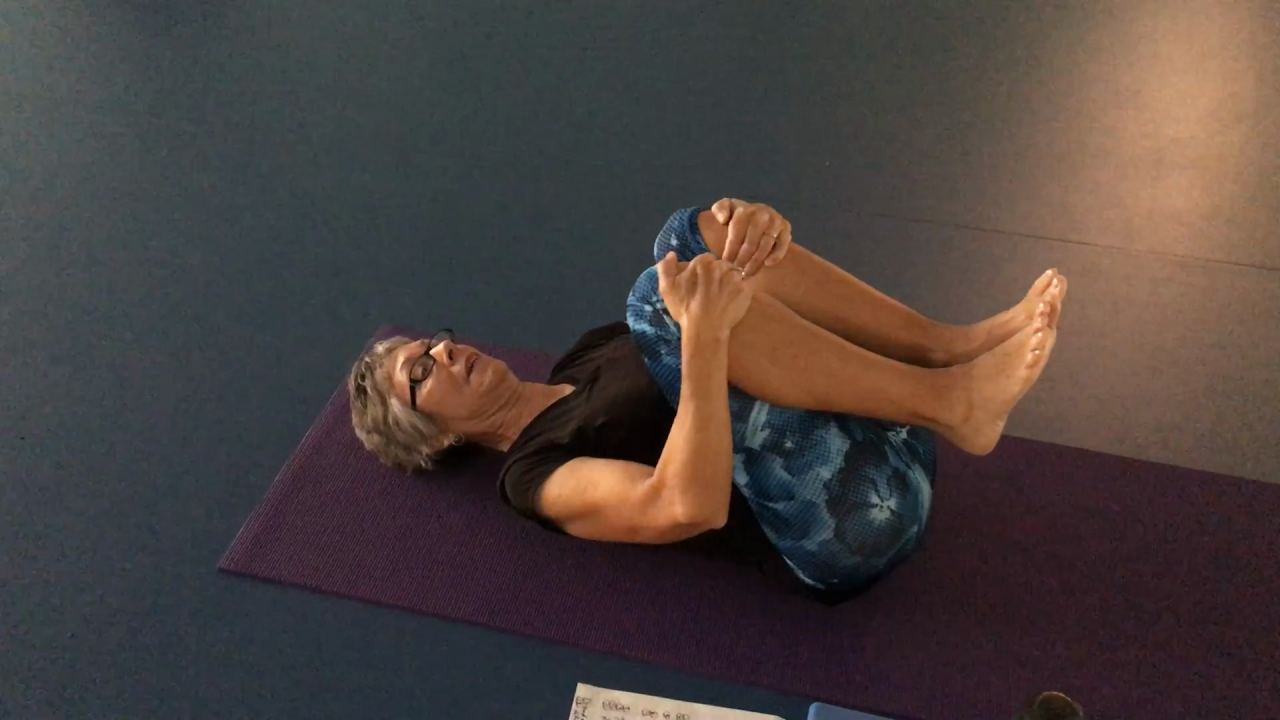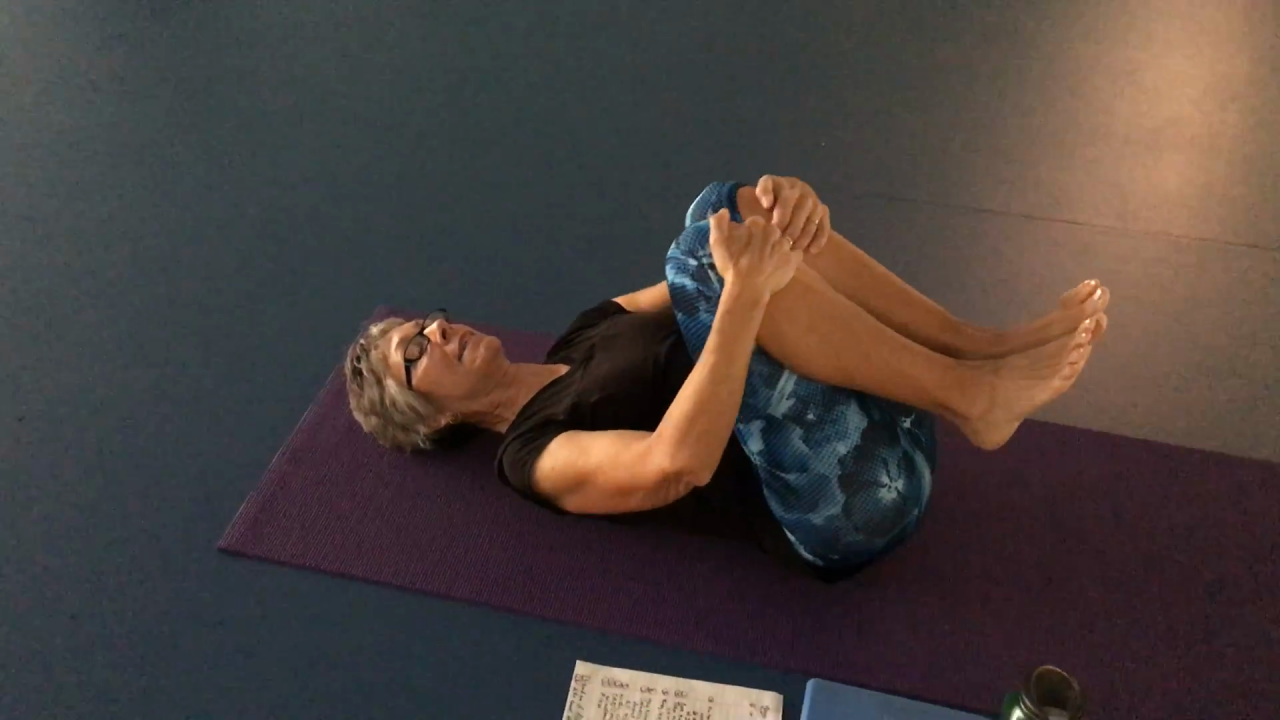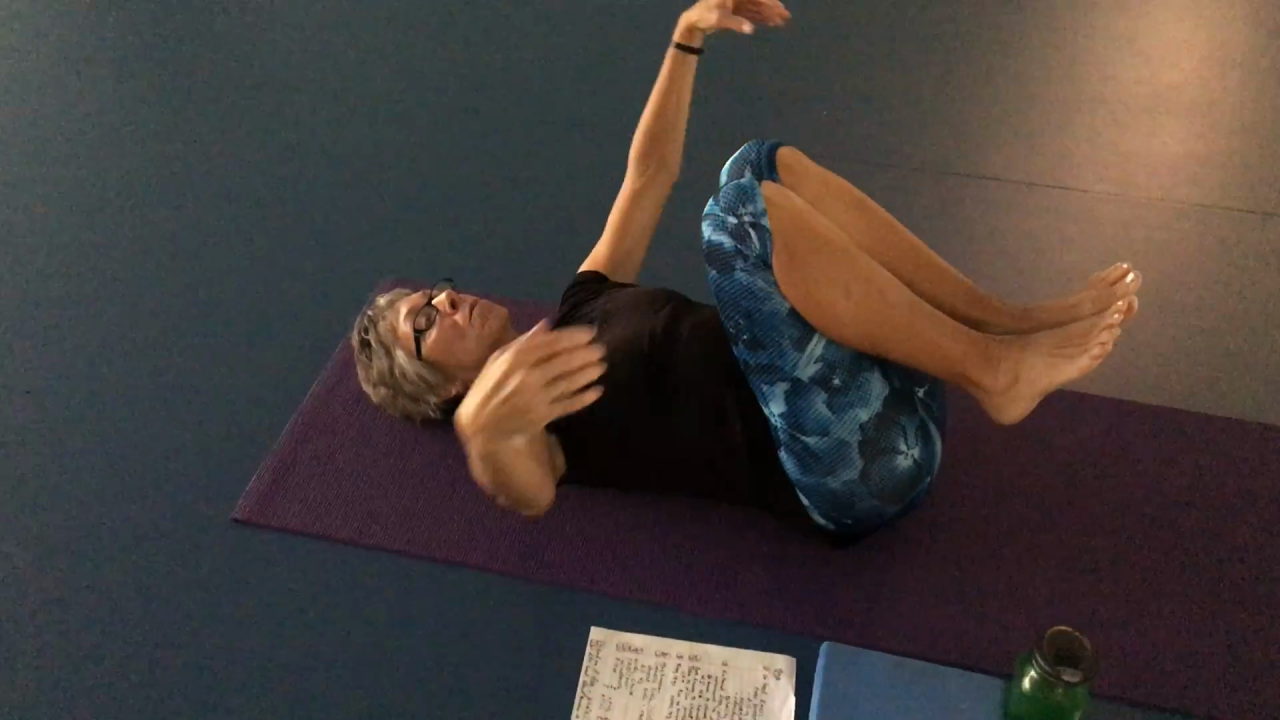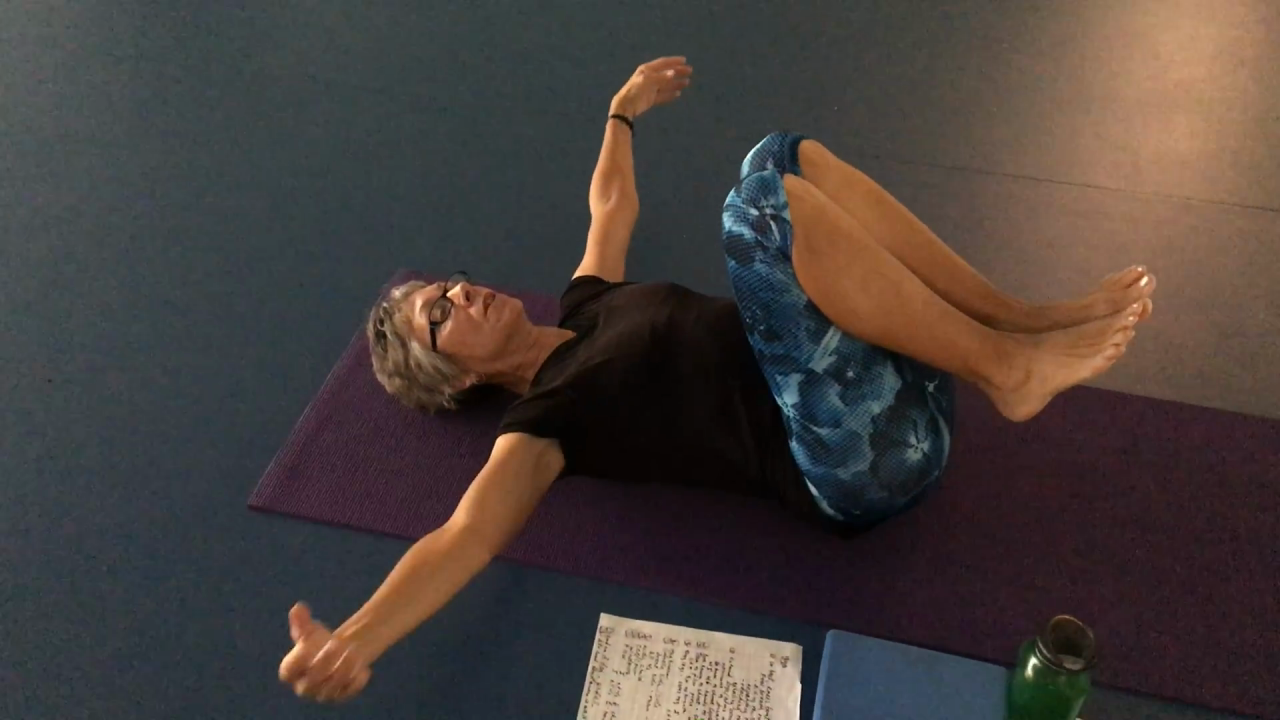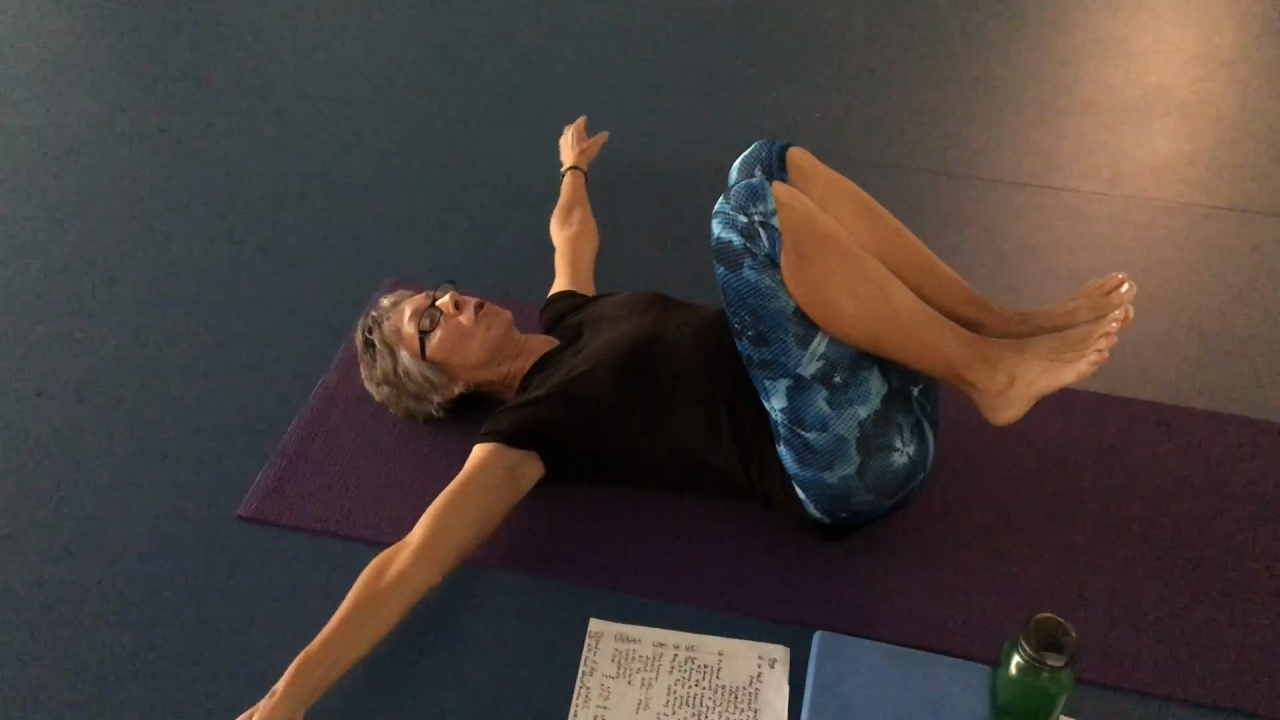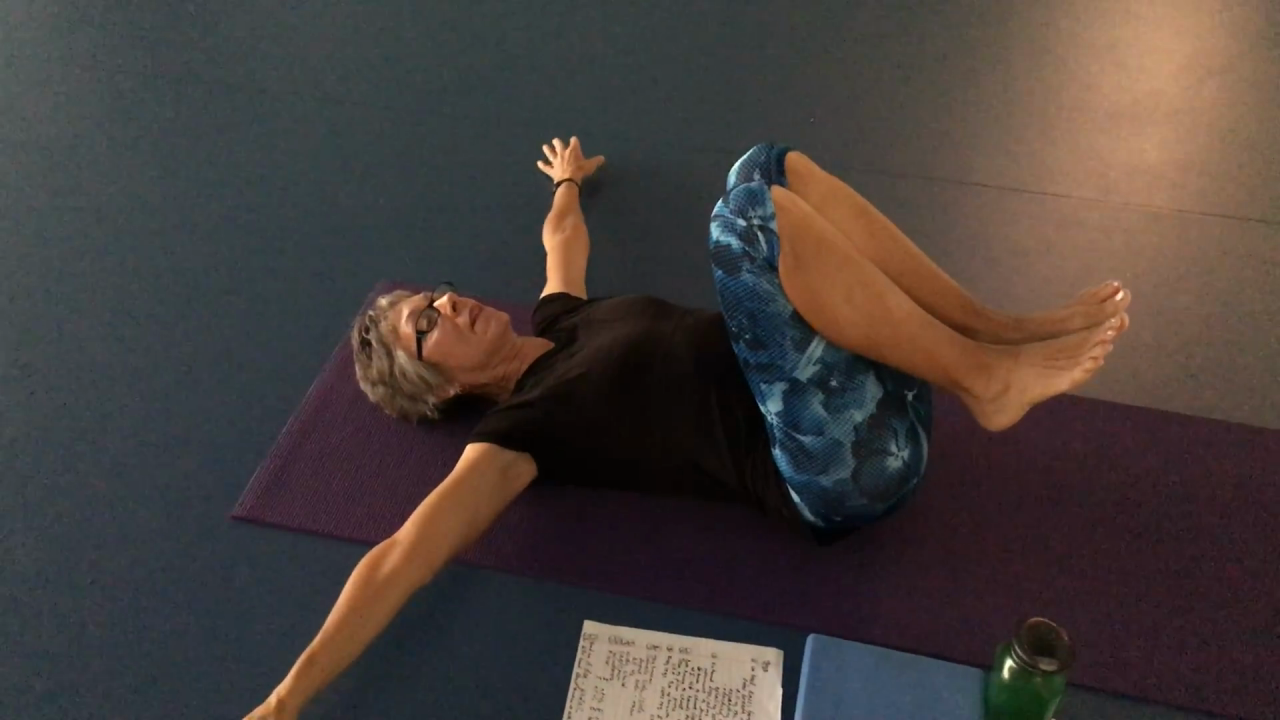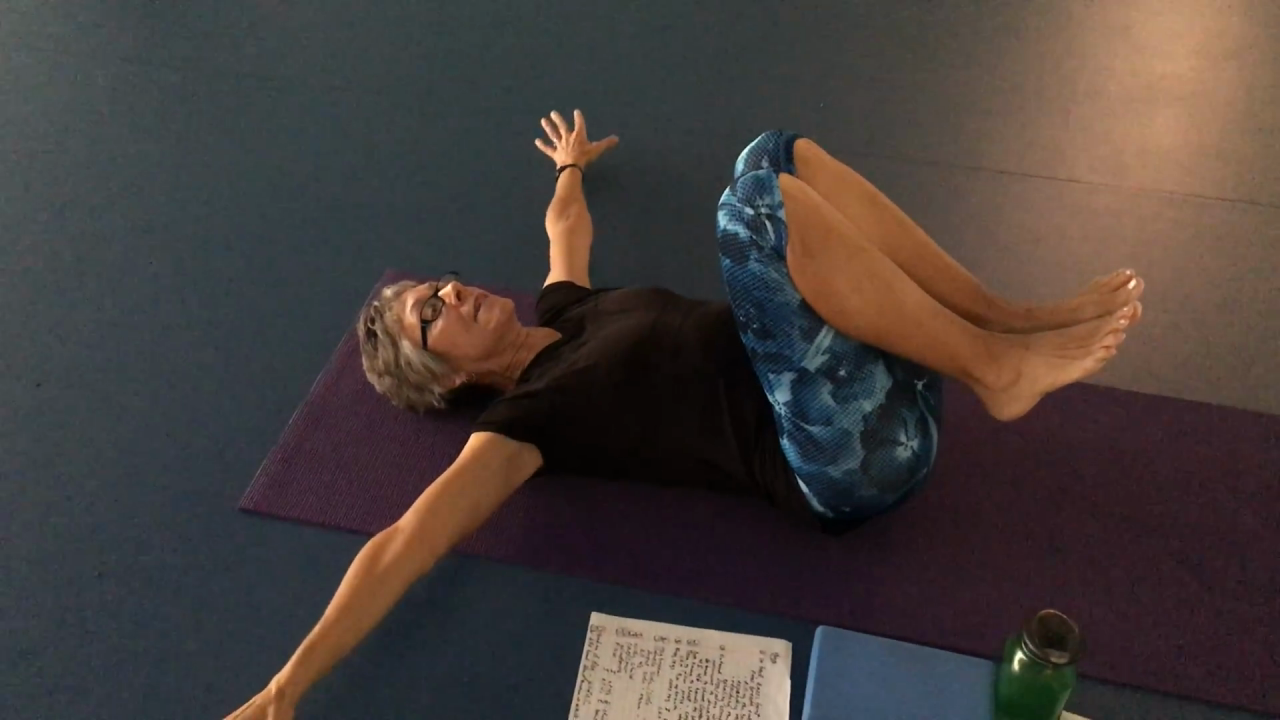
dt=0.7s
person 1, frame 1
left shoulder: (593, 350)
right shoulder: (537, 478)
left elbow: (744, 324)
right elbow: (691, 509)
left wrist: (752, 226)
right wrist: (703, 333)
left hip: (881, 446)
right hip: (848, 527)
left knee: (698, 237)
right knee: (663, 302)
left ankle: (948, 349)
right ankle: (953, 403)
person 1, frame 2
left shoulder: (589, 329)
right shoulder: (535, 457)
left elbow: (746, 274)
right elbow: (679, 464)
left wrist: (781, 202)
right wrist: (746, 291)
left hip: (881, 431)
right hip: (847, 505)
left knee: (728, 215)
right knee: (707, 260)
left ankle: (979, 348)
right ankle: (972, 395)
person 1, frame 3
left shoulder: (584, 305)
right shoulder: (537, 417)
left elbow: (650, 174)
right elbow: (526, 489)
right wrist: (486, 428)
left hip: (890, 407)
right hip: (856, 471)
left knee: (763, 168)
right knee: (745, 214)
left ankle: (1007, 324)
right ankle: (994, 372)
person 1, frame 4
left shoulder: (586, 304)
right shoulder: (539, 424)
left elbow: (613, 205)
right elbow: (464, 535)
left wrist: (624, 109)
right wrist: (351, 640)
left hip: (898, 393)
right hip: (859, 457)
left knee: (783, 160)
right knee: (766, 207)
left ankle: (1018, 319)
right ankle: (1007, 367)
person 1, frame 5
left shoulder: (567, 318)
right shoulder: (524, 430)
left elbow: (574, 230)
right elbow: (411, 562)
left hip: (877, 404)
right hip: (844, 465)
left knee: (771, 168)
right knee: (754, 216)
left ankle: (1006, 326)
right ankle: (993, 375)
person 1, frame 6
left shoulder: (558, 320)
right shoulder: (517, 431)
left elbow: (564, 235)
right elbow: (401, 559)
left wrist: (569, 180)
left hip: (872, 403)
right hip: (840, 467)
left knee: (770, 171)
right knee: (752, 216)
left ankle: (1003, 330)
right ankle: (989, 377)
person 1, frame 7
left shoulder: (564, 309)
right shoulder: (522, 421)
left elbow: (566, 223)
right elbow: (403, 548)
left hip: (882, 404)
right hip: (848, 461)
left knee: (777, 157)
right knee: (758, 210)
left ankle: (1012, 319)
right ankle: (1000, 369)
